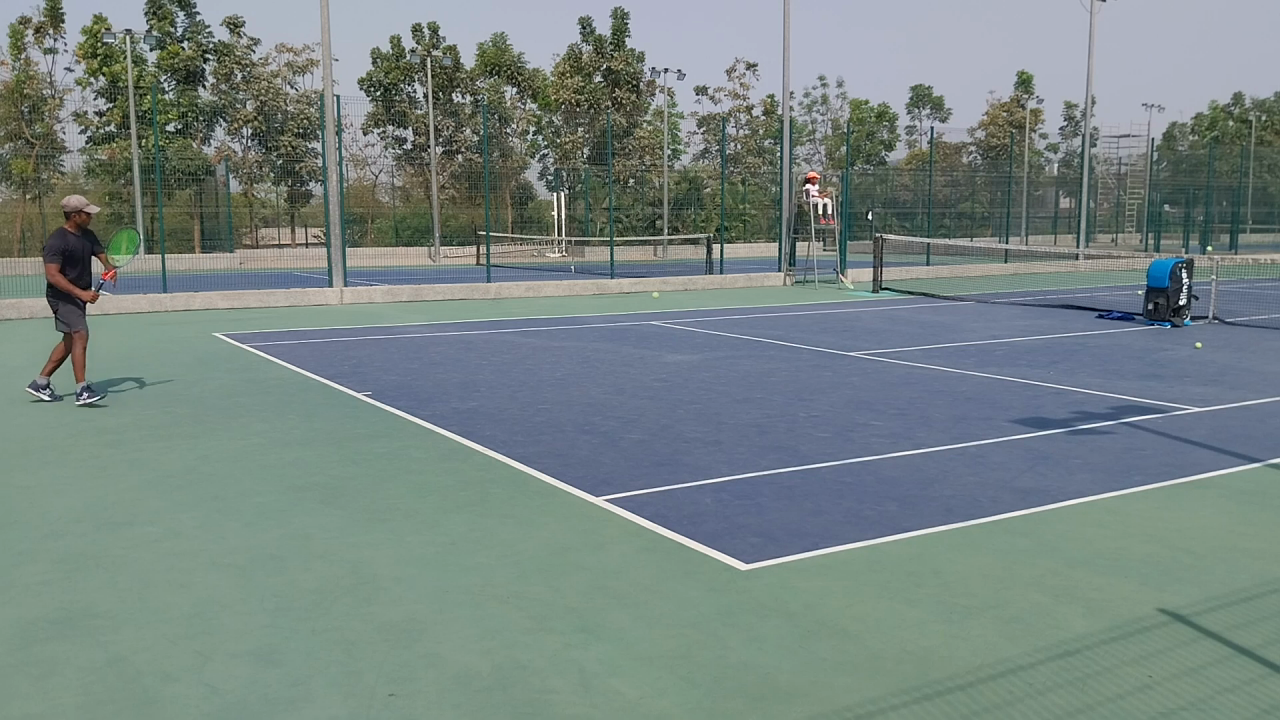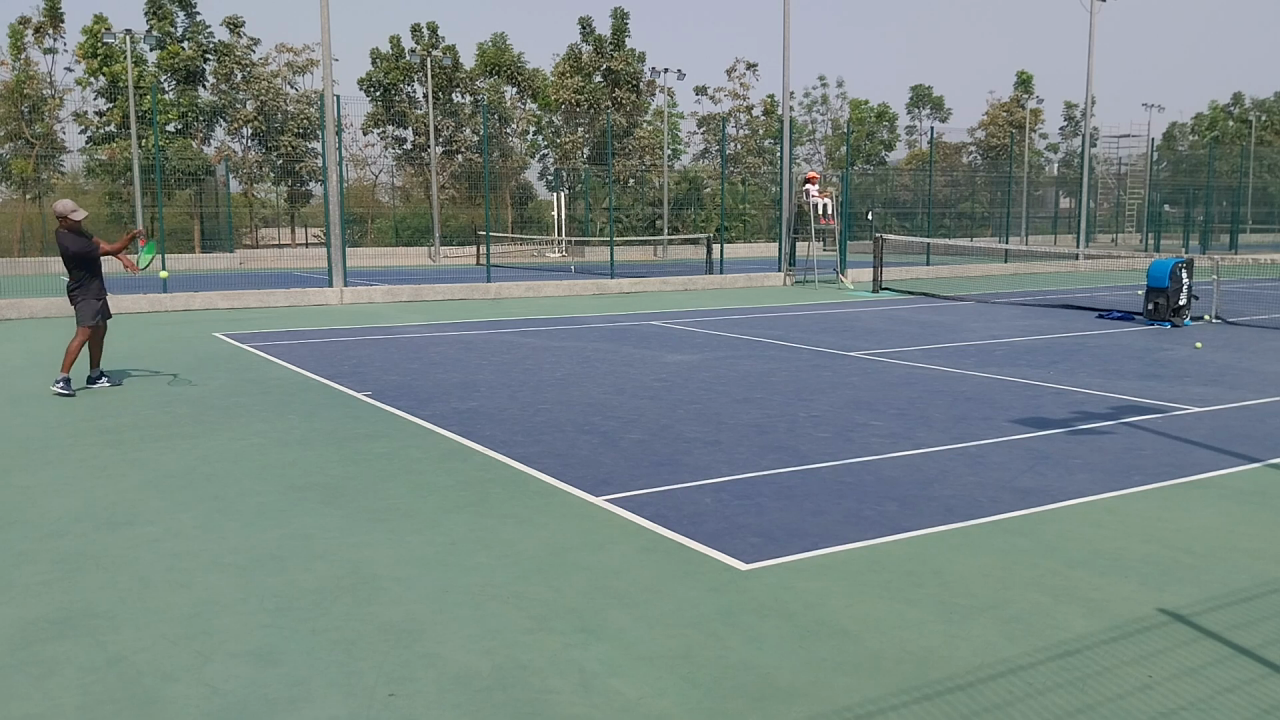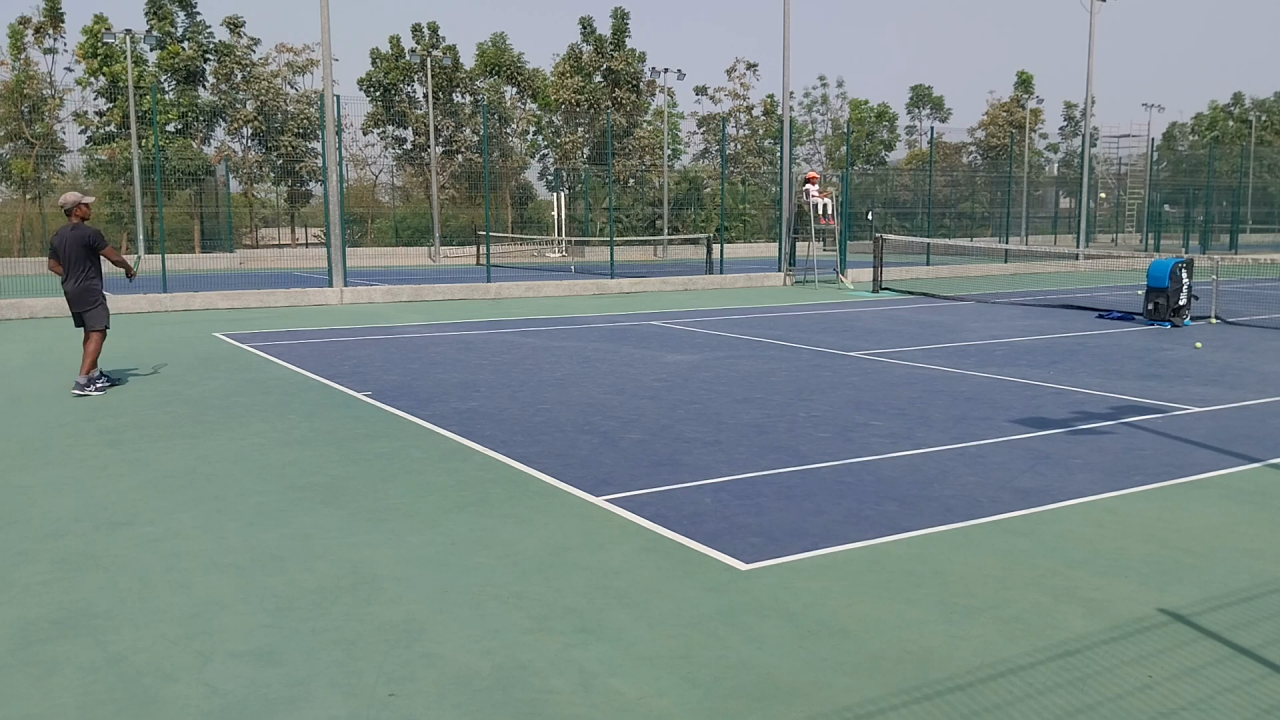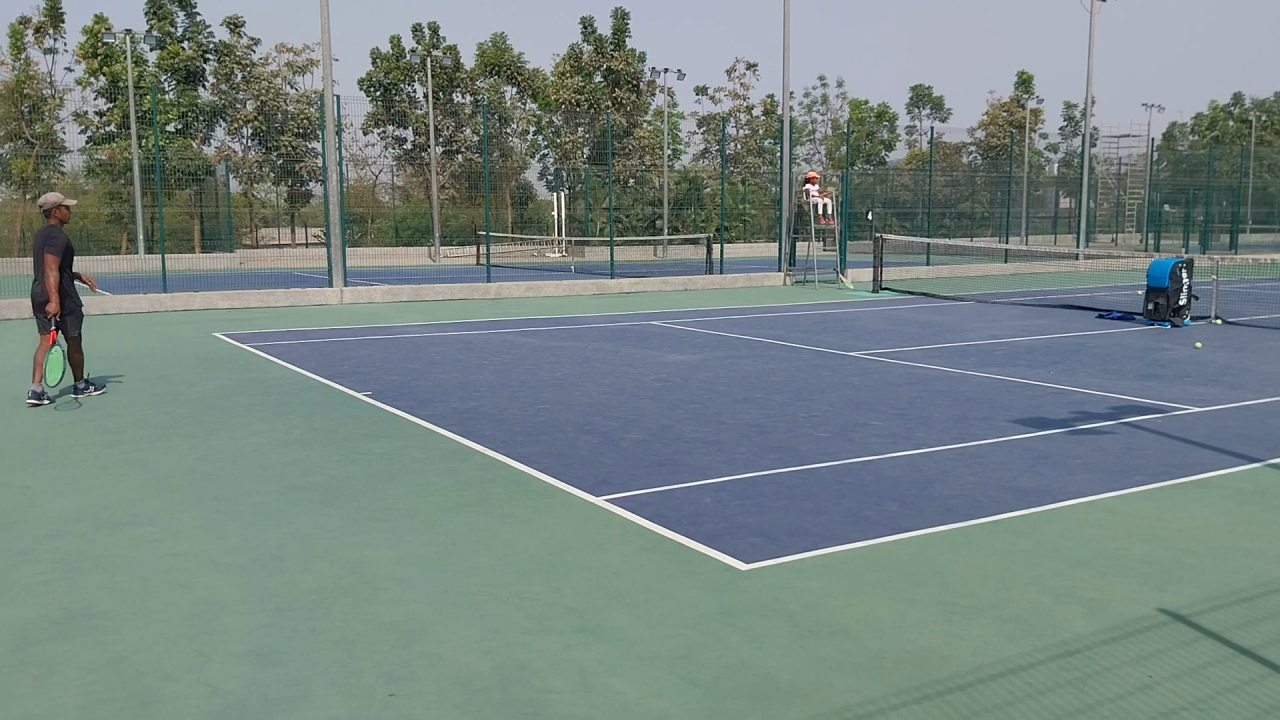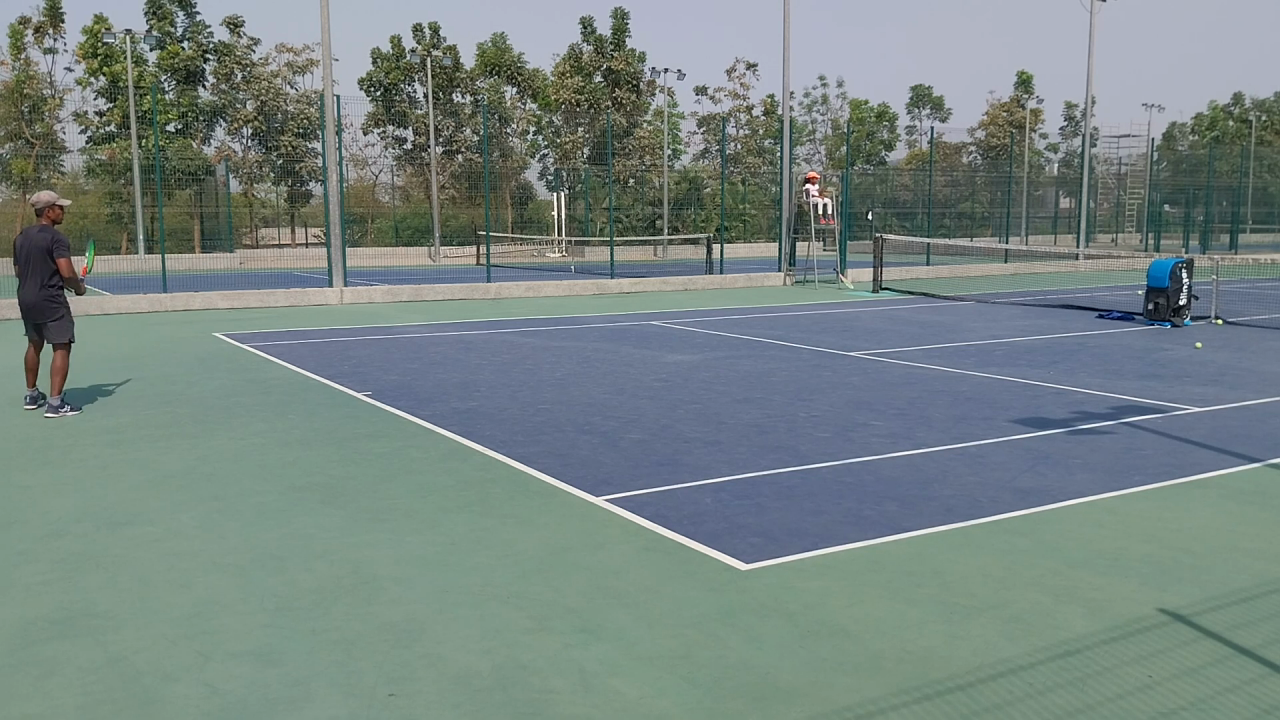
dt=0.7s
person 1, frame 1
left shoulder: (88, 235)
right shoulder: (57, 241)
left elbow: (103, 255)
right elbow: (52, 274)
left wrist: (110, 269)
right wrist: (80, 293)
left hip: (79, 297)
right hip: (63, 298)
left knee: (70, 340)
right knee: (80, 336)
left ankle: (40, 383)
right ankle: (81, 389)
person 1, frame 2
left shoulder: (76, 230)
right shoulder: (71, 243)
left elbow: (98, 243)
right elbow: (108, 250)
left wrist: (122, 258)
right wrist: (129, 237)
left hip: (95, 289)
right hip: (84, 293)
left knee: (100, 329)
right knee: (84, 333)
left ankle: (95, 375)
right ankle: (62, 379)
person 1, frame 3
left shoulder: (57, 236)
right shoulder: (89, 233)
left elbow: (52, 265)
right elbow: (114, 257)
right wrist: (129, 268)
left hip: (71, 291)
right hip: (89, 292)
left knee: (89, 333)
right knee: (97, 334)
left ankle: (95, 376)
right ankle: (82, 382)
person 1, frame 4
left shoulder: (41, 235)
right shoulder: (57, 236)
right elbow: (51, 270)
left wrist: (79, 276)
right wrist: (54, 299)
left hip: (39, 296)
right hip: (61, 299)
left knee: (46, 340)
right knee: (73, 340)
left ankle: (36, 390)
right ankle: (81, 385)
person 1, frame 5
left shoulder: (21, 237)
right shoulder: (55, 238)
left elbow: (18, 271)
right elbow: (68, 273)
right wrist: (79, 286)
left hip: (27, 301)
right hip: (51, 302)
left knee: (34, 345)
right knee: (61, 349)
left ankle: (31, 394)
right ankle: (56, 403)
